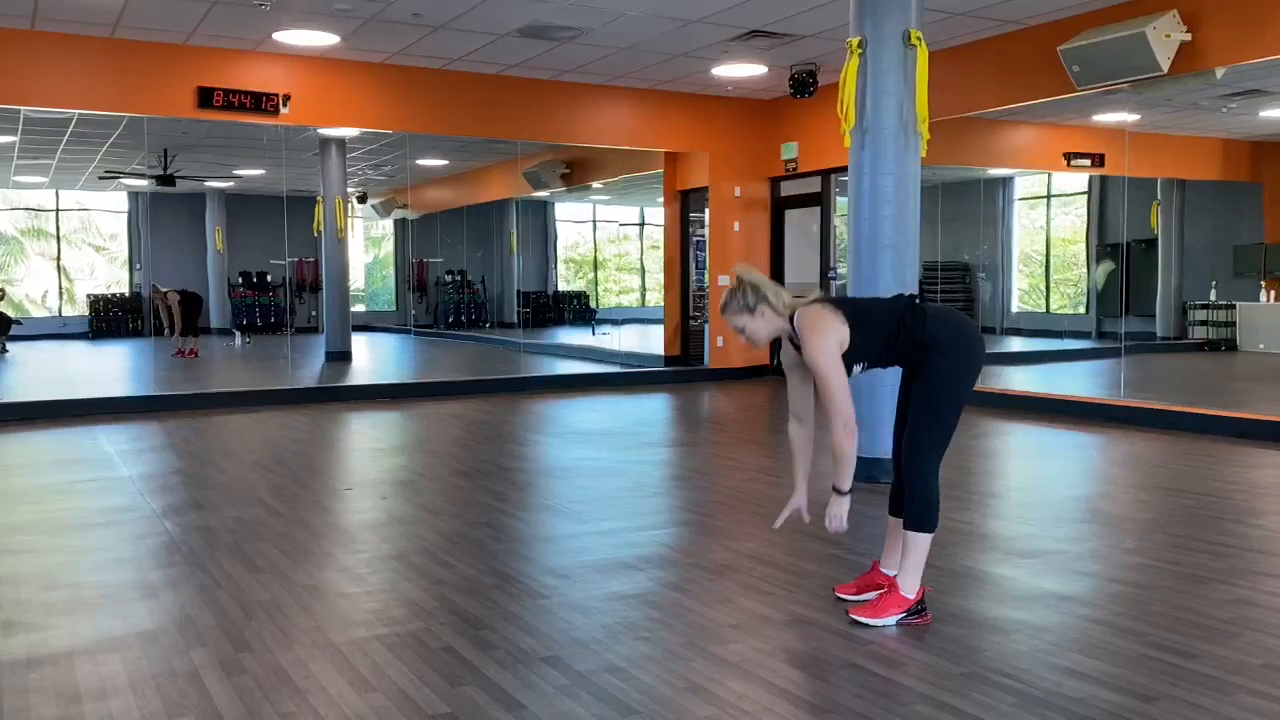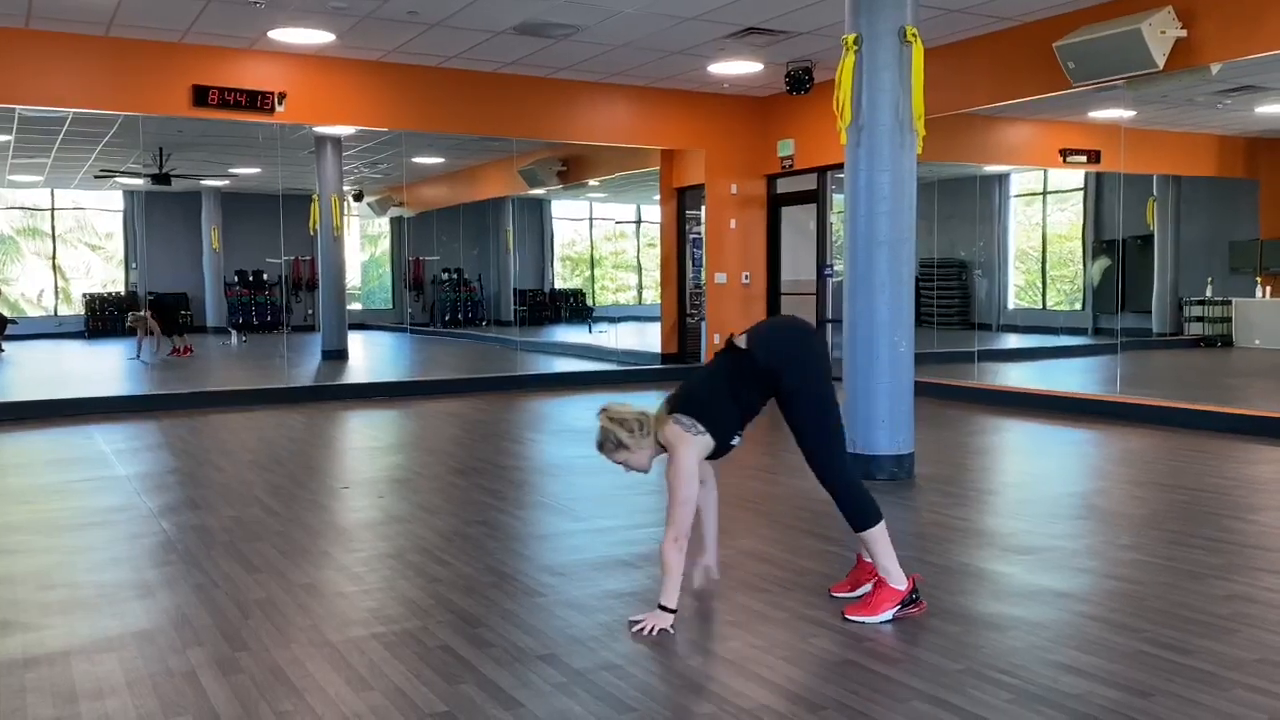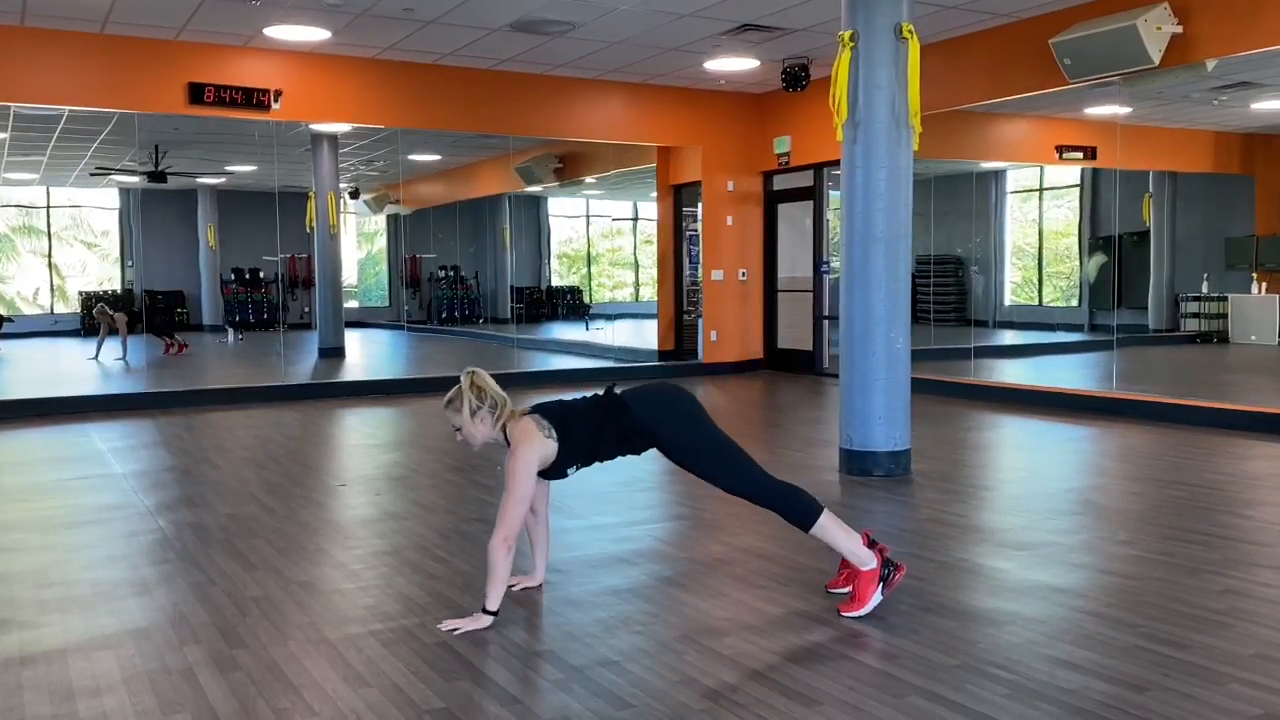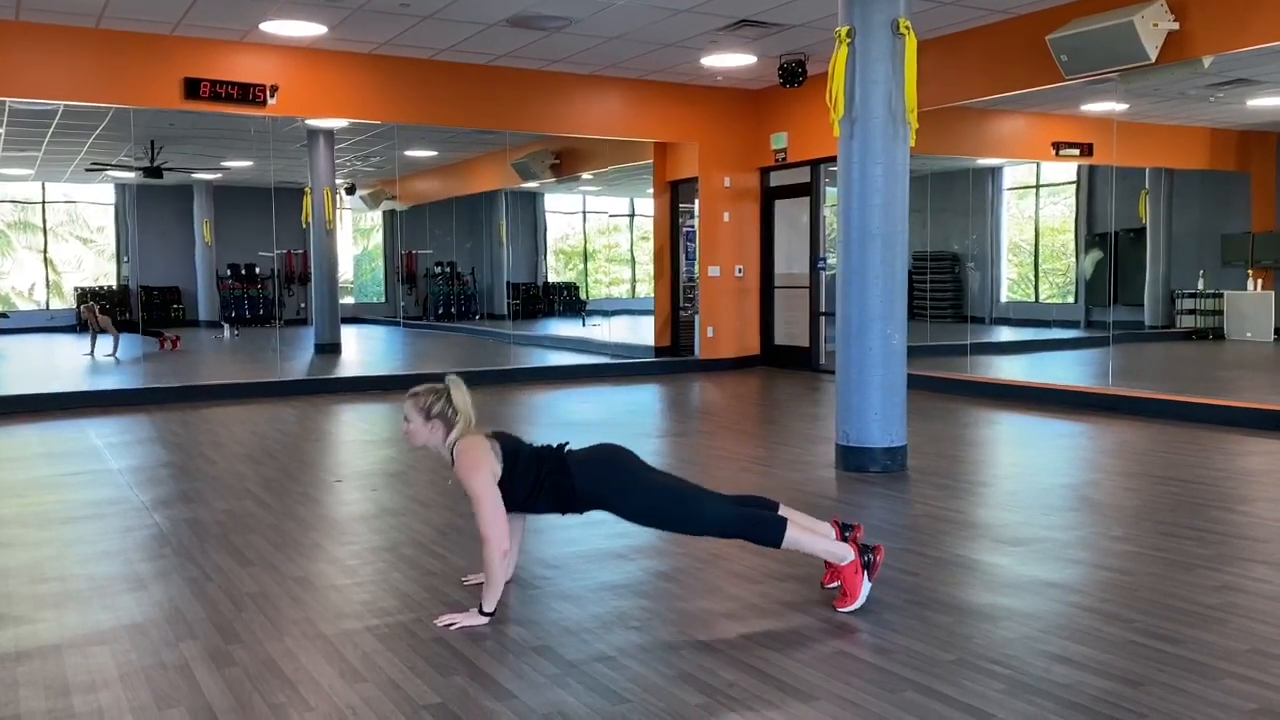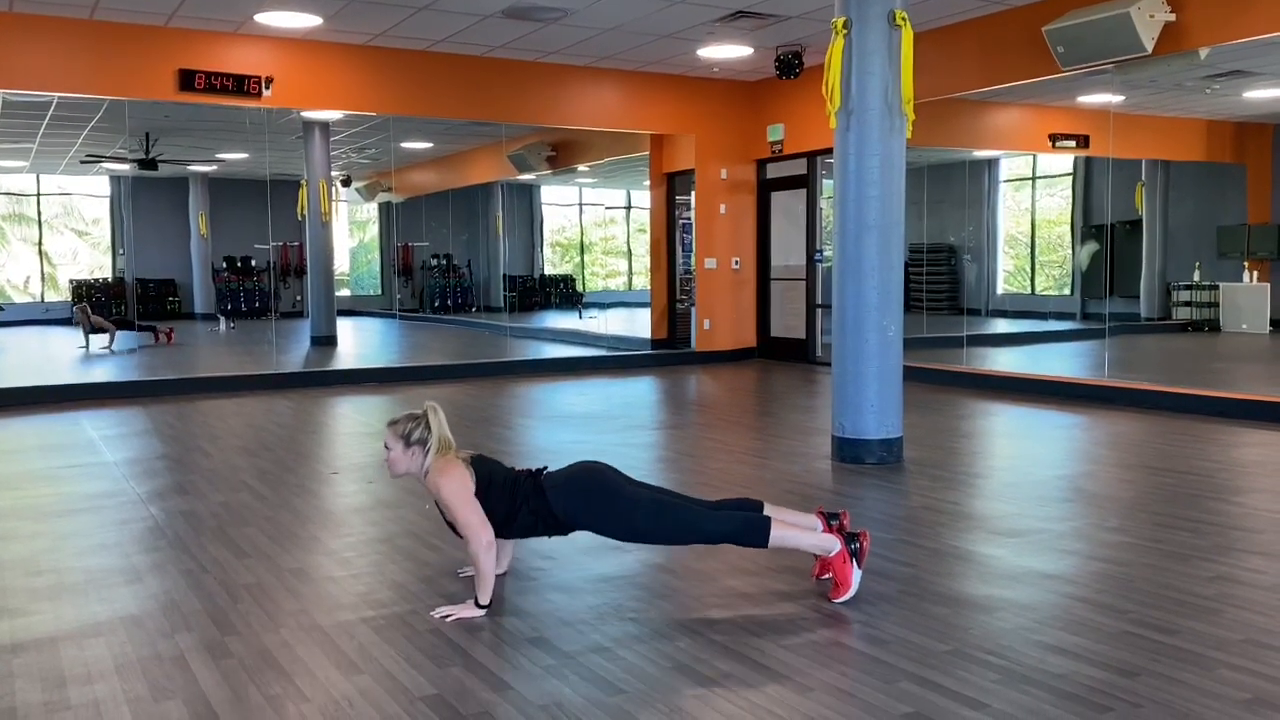
dt=1s
person 1, frame 1
left shoulder: (814, 334)
right shoulder: (792, 339)
left elbow: (844, 425)
right elbow: (799, 419)
left wrist: (841, 492)
right wrist: (800, 489)
left hip: (952, 349)
right hip: (924, 355)
left knee: (918, 464)
right knee: (903, 461)
left ankle: (908, 595)
right ankle: (886, 572)
person 1, frame 2
left shoulder: (680, 443)
right shoulder: (666, 425)
left elbow: (677, 536)
right elbow: (703, 483)
left wrist: (667, 608)
right wrist: (710, 552)
left hip: (791, 353)
right hip: (776, 347)
left knee: (831, 469)
right knee: (828, 465)
left ankle: (897, 586)
right ankle: (869, 564)
person 1, frame 3
left shoulder: (524, 443)
right shoulder: (520, 428)
left elbow: (504, 536)
right elbow: (536, 508)
left wrist: (487, 611)
right wrist: (538, 572)
left hip: (658, 416)
right hip: (649, 413)
left knee: (759, 487)
right knee: (755, 486)
left ankle: (869, 563)
right ankle: (857, 544)
person 1, frame 4
left shoulder: (469, 460)
right shoulder: (473, 443)
left elbow: (498, 542)
right elbow: (512, 504)
left wrist: (484, 610)
right wrist: (504, 571)
left hip: (601, 481)
right hip: (599, 469)
left knee: (723, 519)
right knee: (722, 509)
left ankle: (848, 556)
right ankle: (836, 531)
person 1, frame 5
left shoulder: (441, 479)
right shoulder: (455, 463)
left elbow: (482, 538)
left wrist: (480, 602)
right wrist: (500, 562)
left hip: (580, 502)
right hip: (584, 485)
left knee: (710, 526)
right knee: (711, 513)
left ankle: (835, 547)
right ankle: (824, 522)
